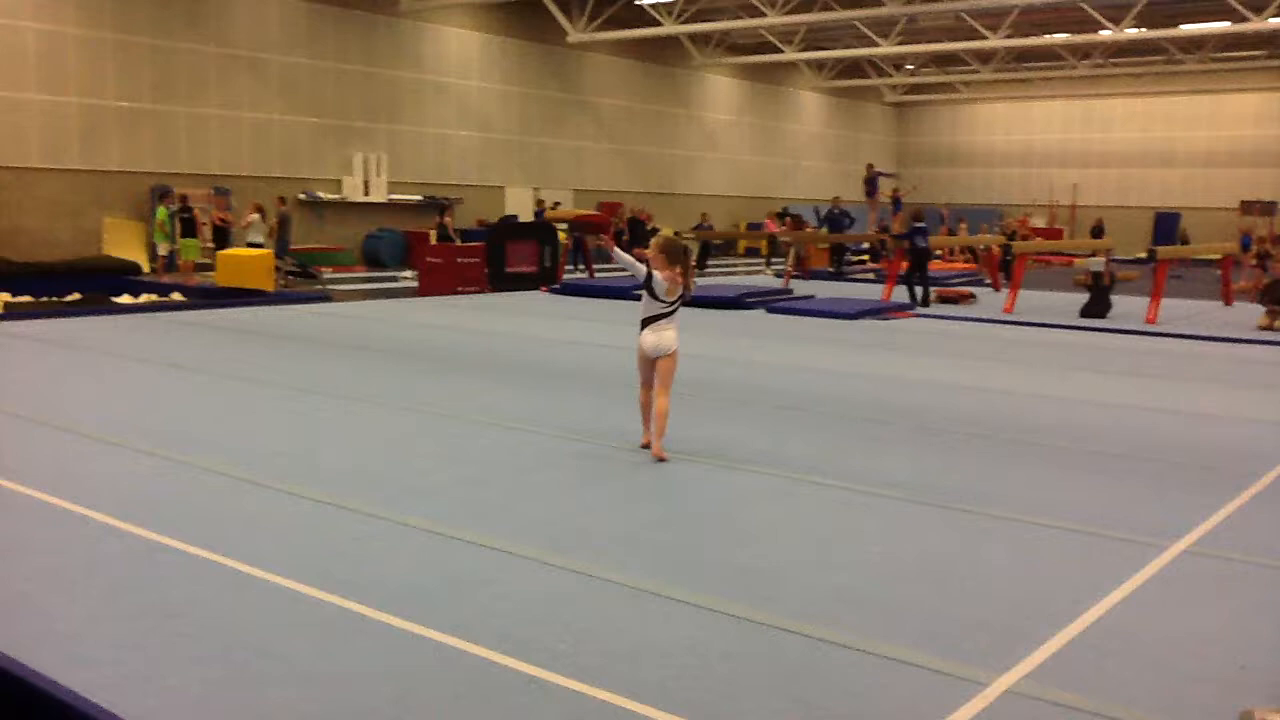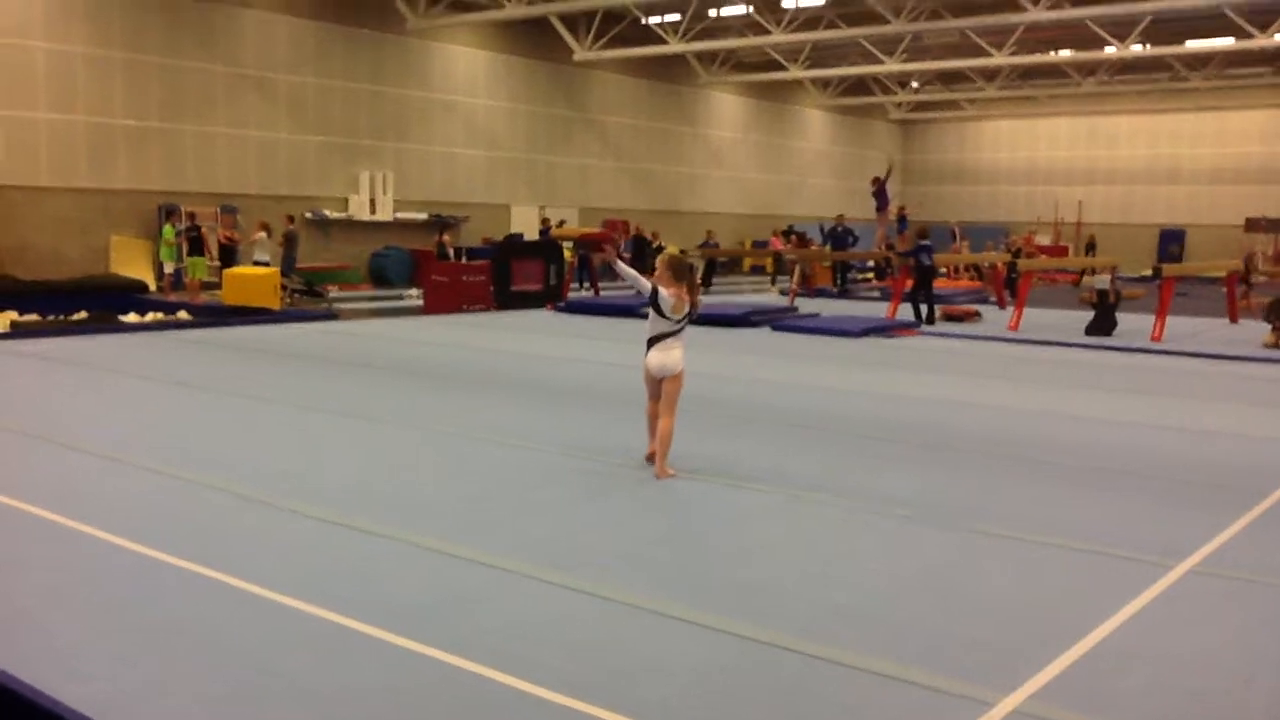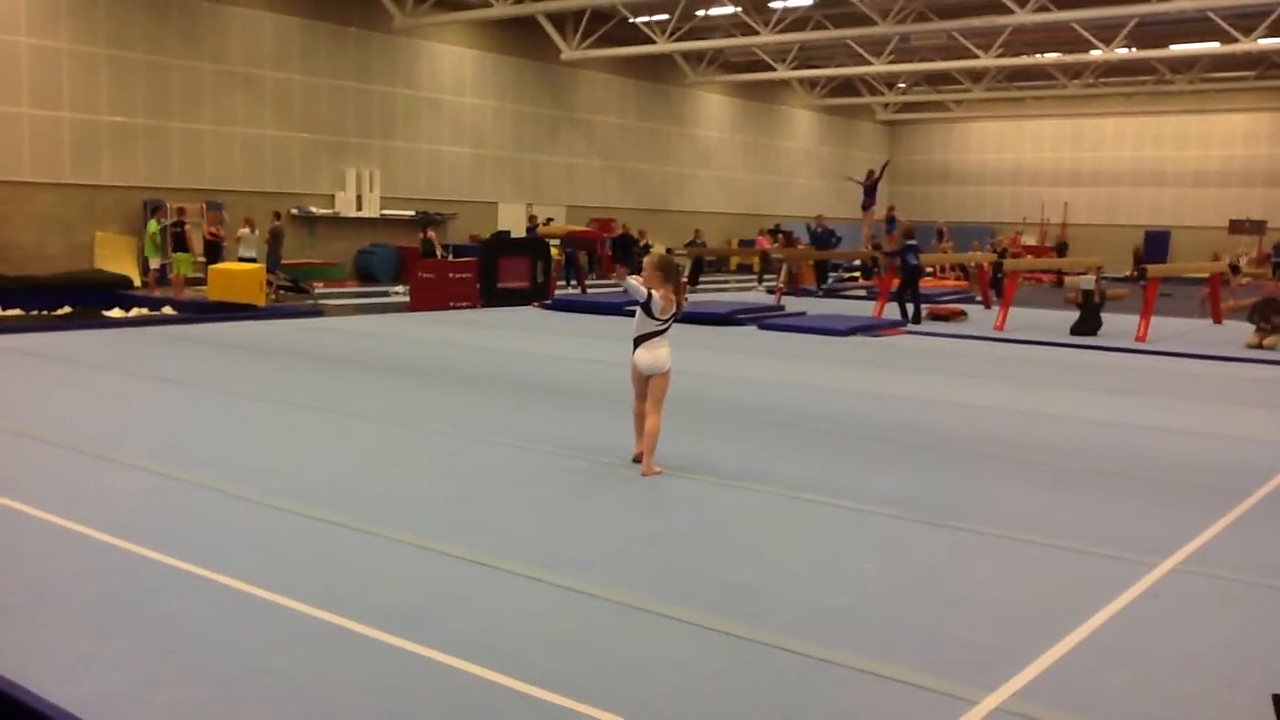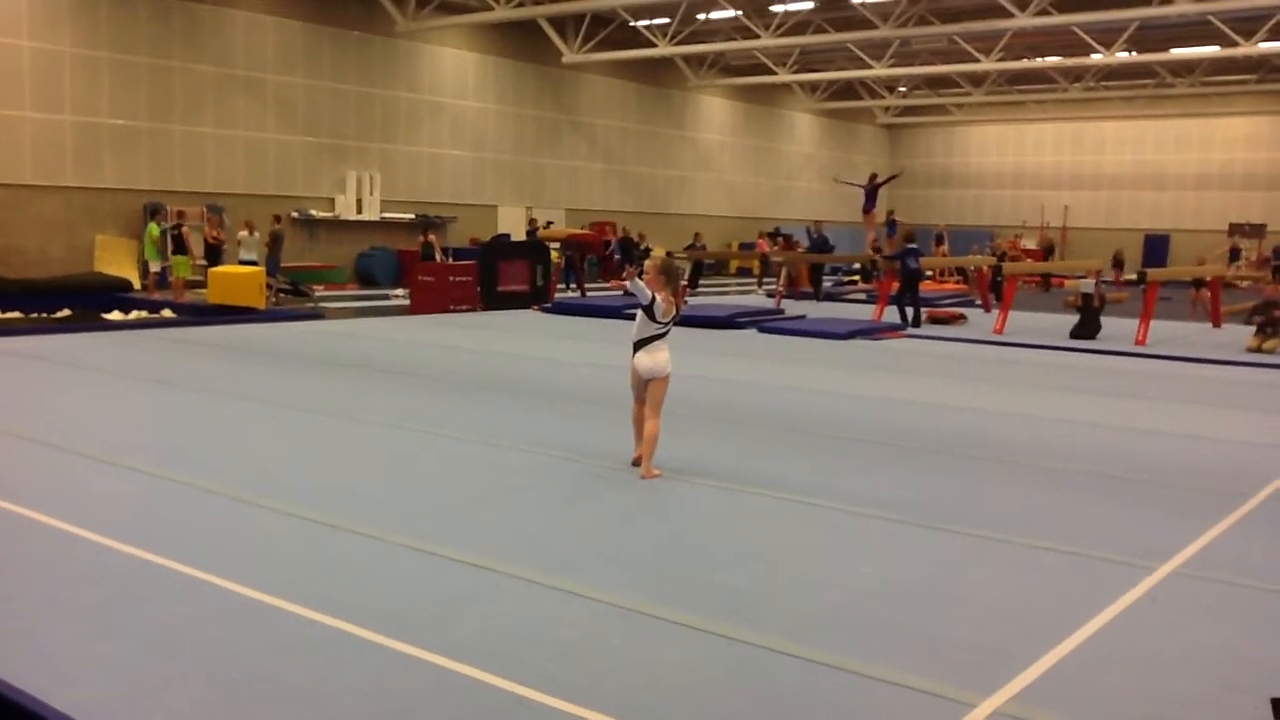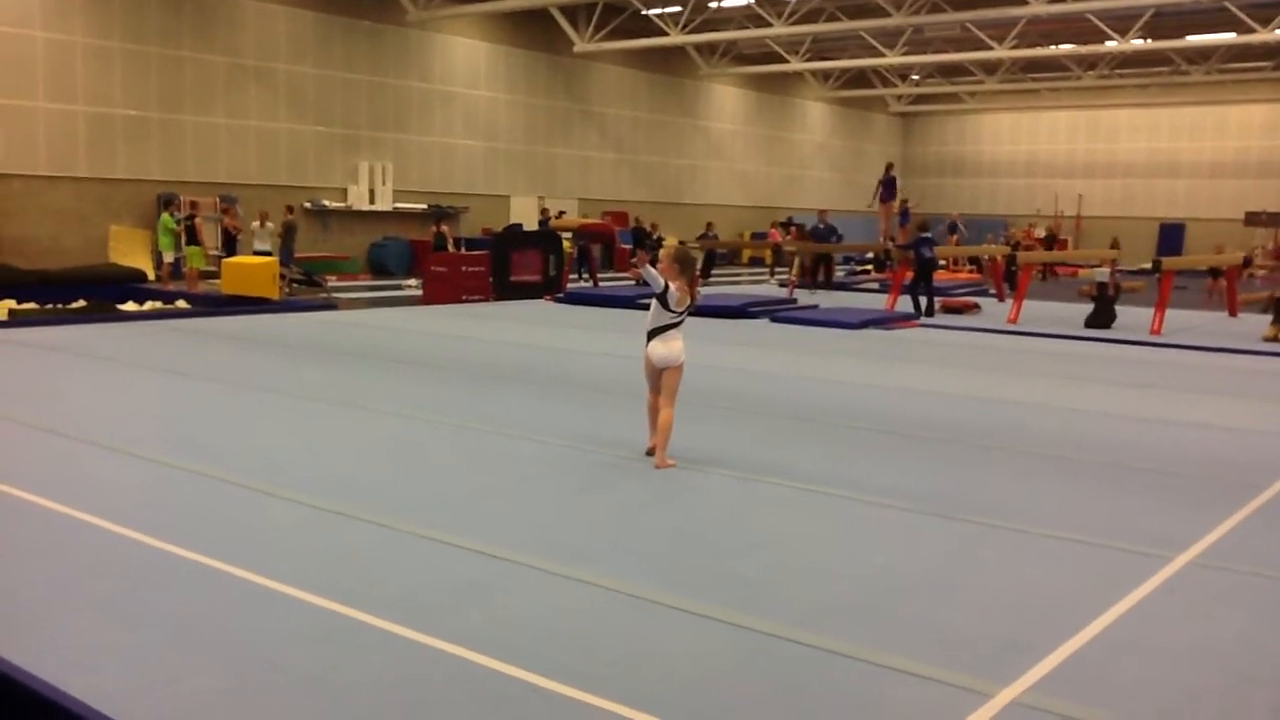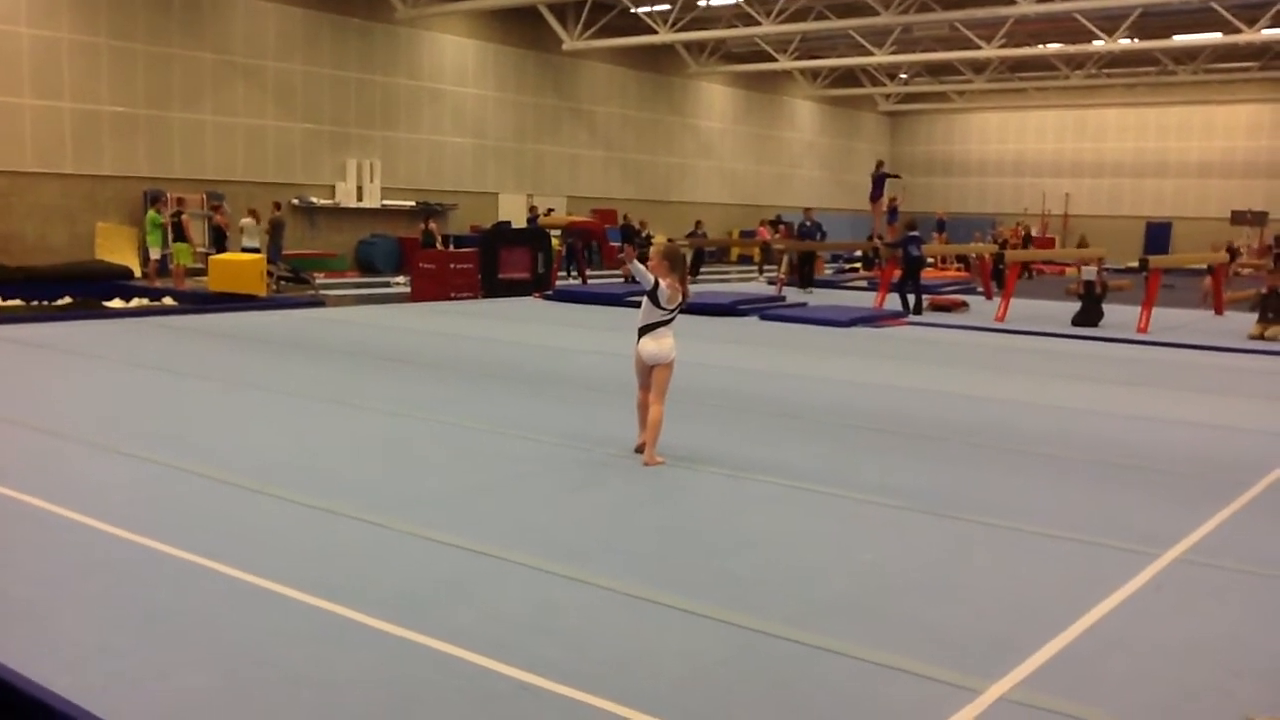
dt=0.5s
person 1, frame 1
left shoulder: (654, 278)
right shoulder: (682, 280)
left elbow: (634, 266)
right elbow: (672, 266)
left wrist: (613, 250)
right wrist: (651, 257)
left hip: (648, 337)
right hip: (668, 340)
left knee: (646, 387)
right knee: (662, 393)
left ankle: (647, 435)
right ankle: (657, 444)
person 1, frame 2
left shoulder: (660, 296)
right shoulder: (688, 299)
left elbow: (637, 280)
left wrist: (615, 262)
right wrist: (658, 283)
left hip: (655, 356)
right hip: (674, 358)
left knee: (653, 402)
right knee: (667, 414)
left ankle: (652, 446)
right ankle: (661, 465)
person 1, frame 3
left shoulder: (651, 298)
right shoulder: (672, 298)
left elbow: (639, 290)
right elbow: (644, 286)
left wrist: (624, 279)
right wrist: (629, 278)
left hip: (642, 355)
right hip: (661, 357)
left knee: (639, 401)
right knee: (654, 412)
left ankle: (639, 447)
right ankle: (648, 463)
person 1, frame 4
left shoulder: (655, 301)
right shoulder: (671, 301)
left elbow: (643, 292)
right elbow: (646, 290)
left wrist: (631, 280)
right wrist: (628, 283)
left hip: (642, 358)
right hip: (661, 361)
left knee: (638, 405)
right knee: (653, 415)
left ankle: (638, 451)
right ankle: (647, 466)
person 1, frame 5
left shoulder: (667, 290)
right shoulder: (687, 292)
left elbow: (656, 281)
left wrist: (644, 267)
right wrist: (644, 271)
left hip: (656, 347)
right hip: (675, 350)
left knee: (654, 394)
right knee: (667, 404)
left ankle: (653, 441)
right ankle: (661, 456)
person 1, frame 6
left shoulder: (658, 287)
right shoulder: (679, 289)
left elbow: (645, 276)
left wrist: (632, 262)
right wrist: (634, 265)
left hip: (647, 345)
right hip: (666, 347)
left knee: (643, 391)
right knee: (657, 401)
left ankle: (643, 437)
right ankle: (650, 453)
